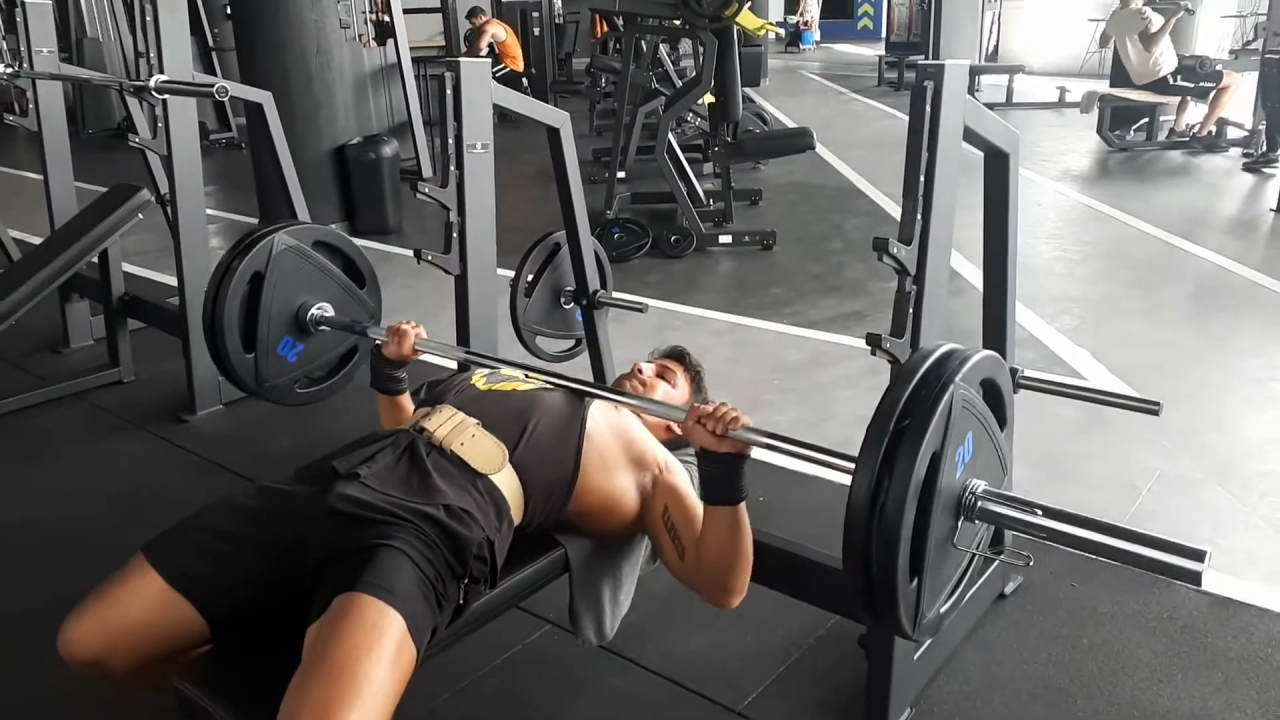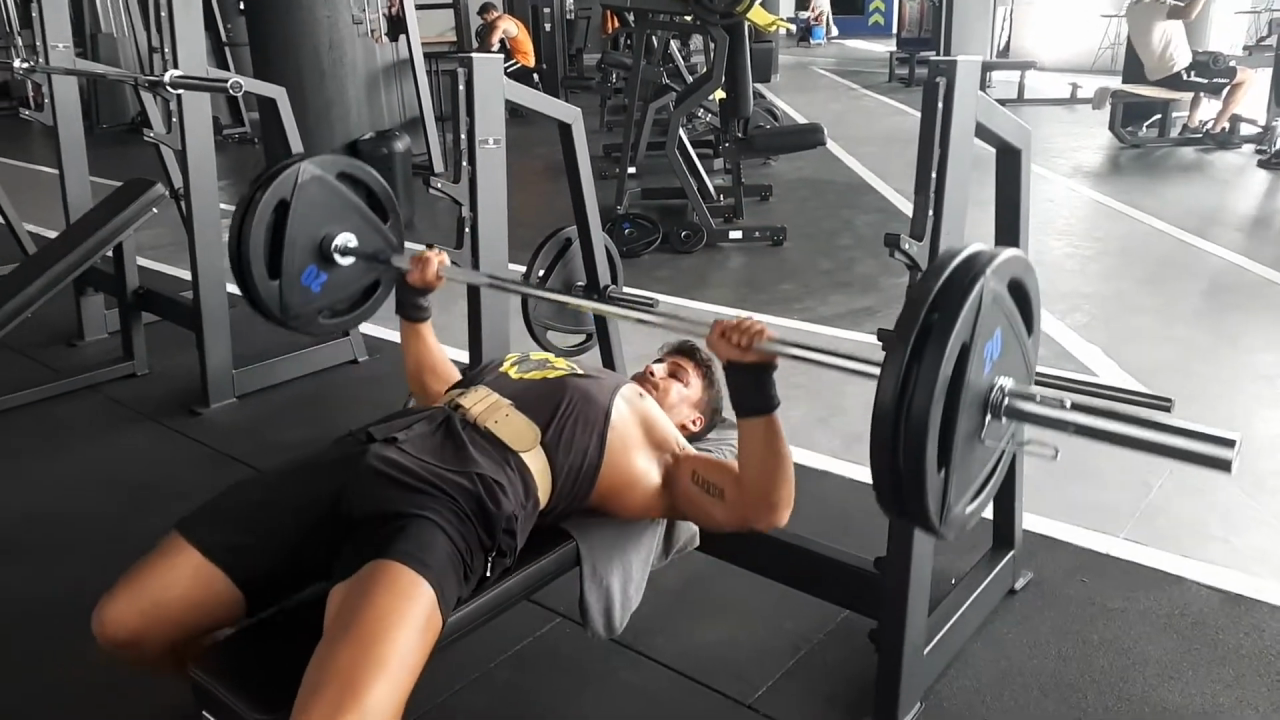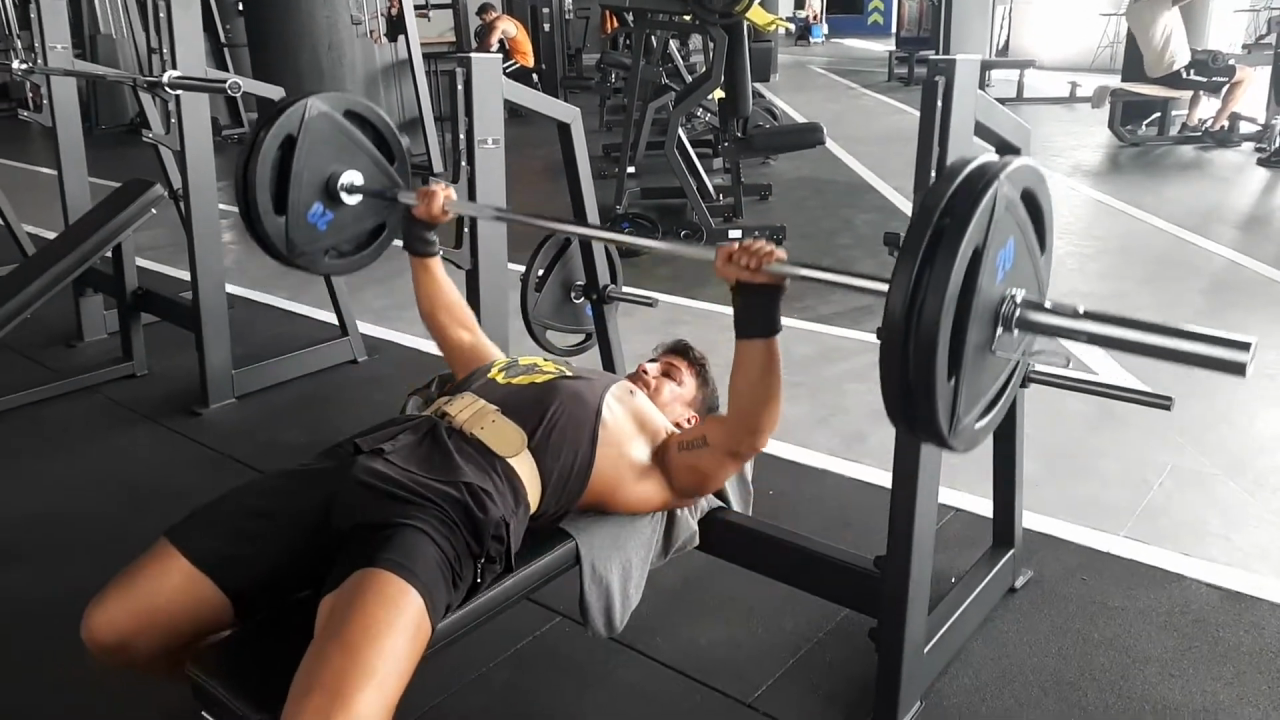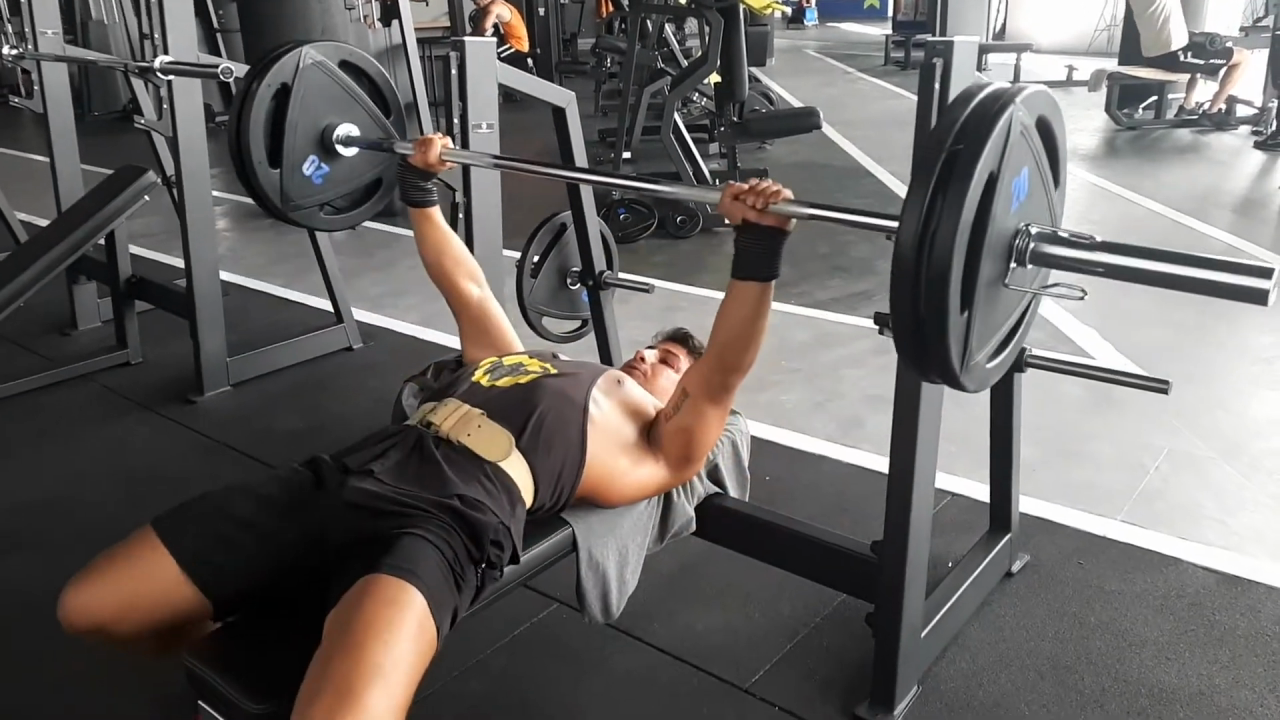
dt=0.5s
person 1, frame 1
left shoulder: (647, 466)
right shoulder: (542, 393)
left elbow: (722, 584)
left wrist: (724, 468)
right wrist: (390, 370)
left hip: (429, 526)
right hip: (328, 485)
right knee: (89, 644)
person 1, frame 2
left shoulder: (664, 454)
right shoulder: (556, 380)
left elbow: (765, 507)
right elbow: (432, 386)
left wrist: (751, 381)
right wrist: (414, 300)
left hip: (456, 498)
right hip: (366, 455)
right knee: (124, 625)
person 1, frame 3
left shoulder: (664, 462)
right shoulder: (534, 378)
left elbow: (746, 436)
right elbow: (456, 333)
left wrist: (757, 309)
right wrist: (422, 236)
left hip: (448, 508)
right hip: (358, 464)
right knee: (111, 631)
person 1, frame 4
left shoulder: (658, 447)
right shoulder: (527, 367)
left elbow: (723, 376)
right elbow: (466, 289)
left wrist: (758, 248)
right wrist: (420, 188)
left hip: (446, 518)
right hip: (348, 475)
right knee: (88, 609)
